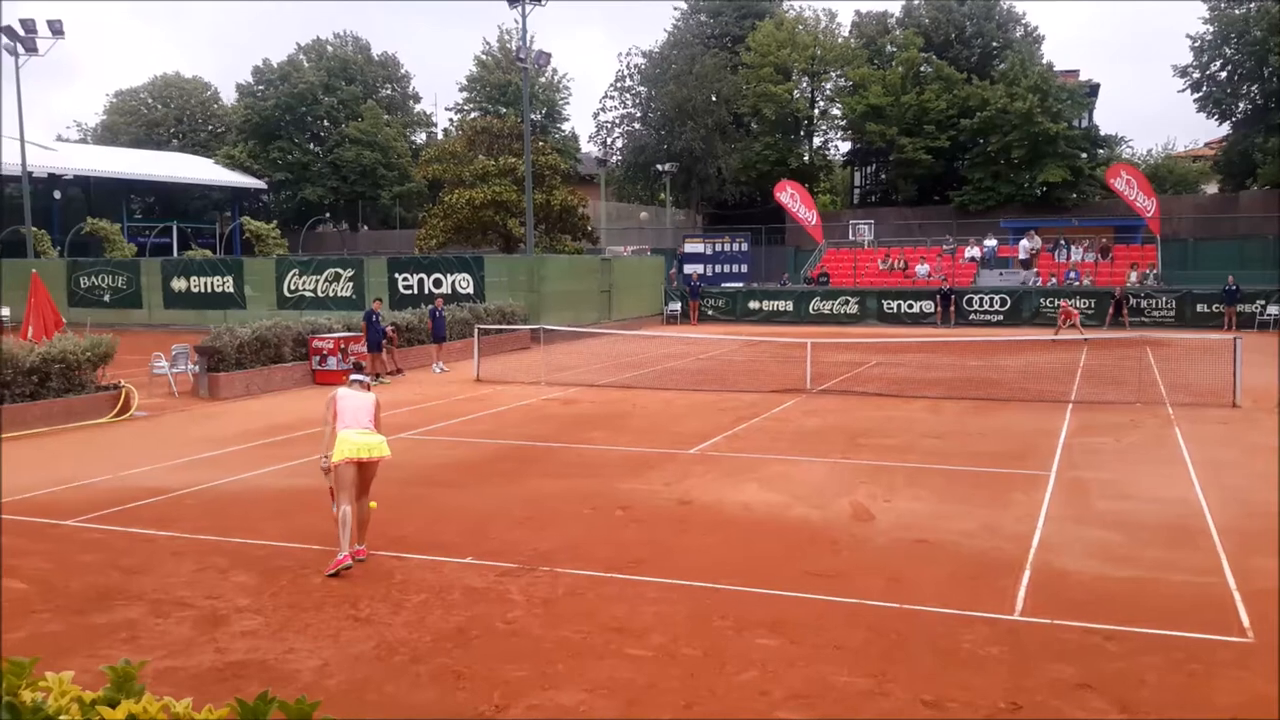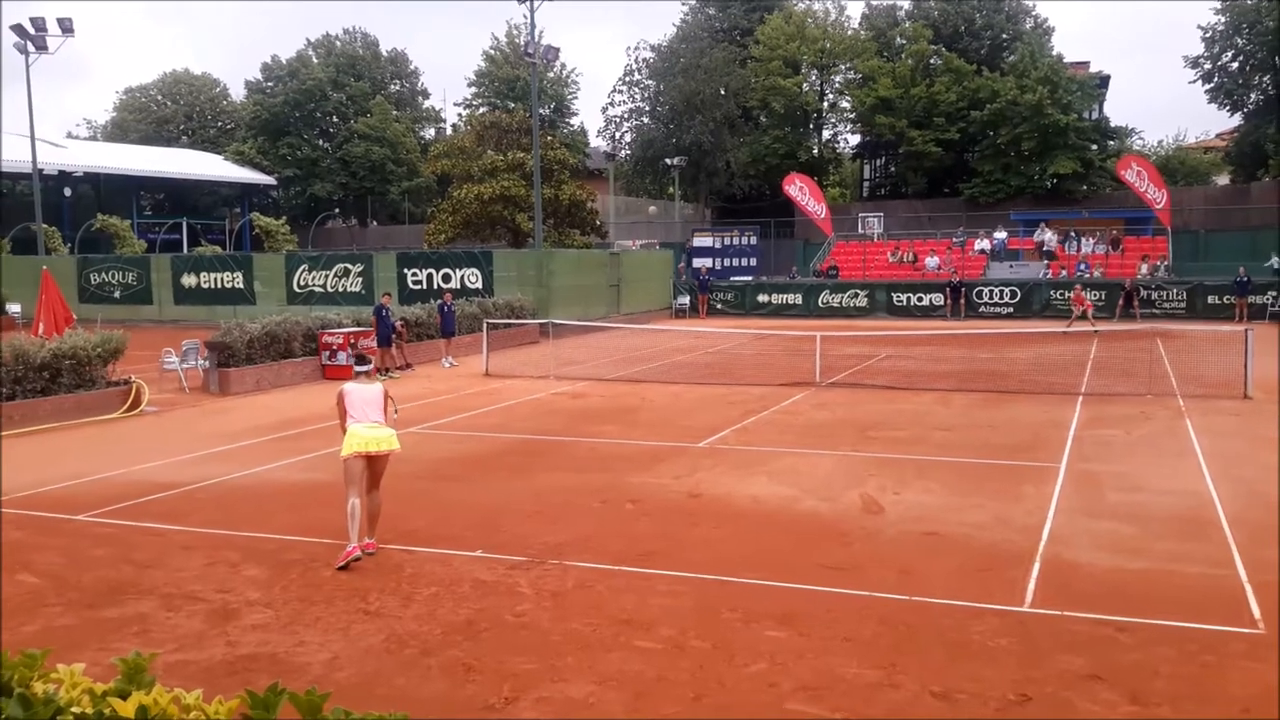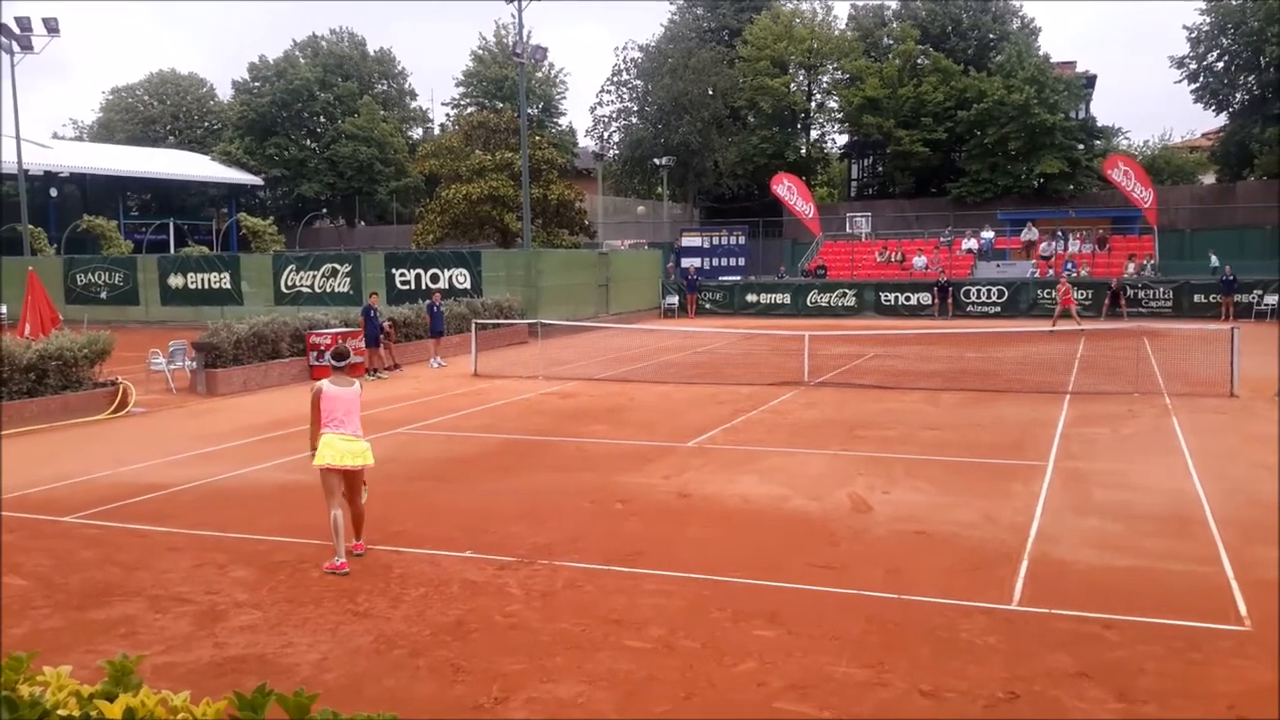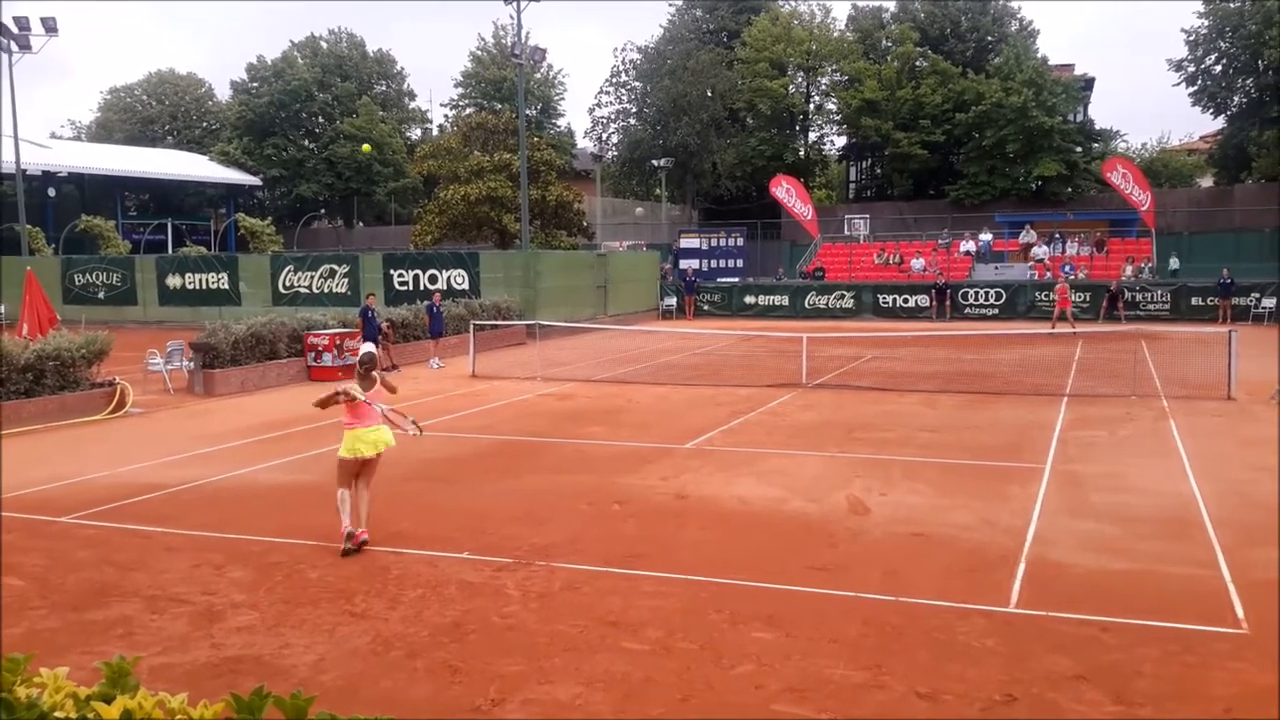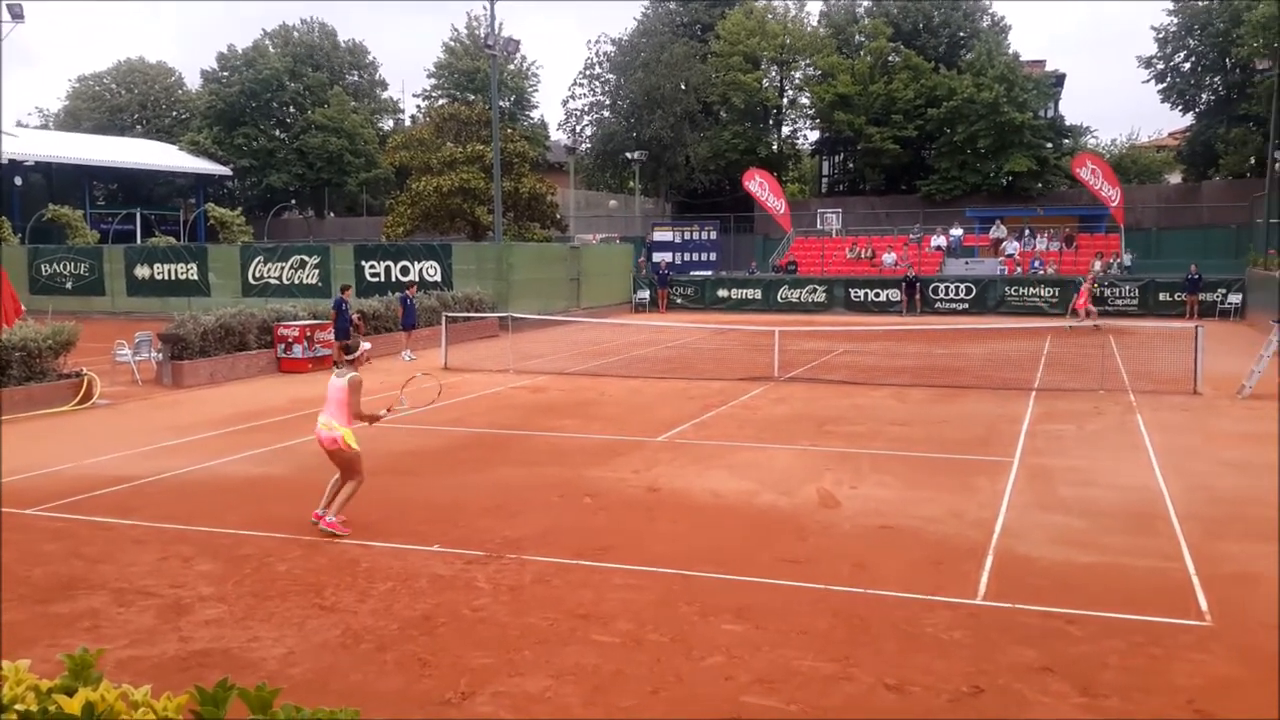
dt=1s
person 1, frame 1
left shoulder: (336, 394)
right shoulder: (373, 398)
left elbow: (328, 425)
left wrist: (325, 456)
left hip: (347, 442)
right hip: (373, 442)
left knee: (344, 500)
right knee: (362, 497)
left ankle: (344, 554)
right ankle: (360, 548)
person 1, frame 2
left shoulder: (344, 389)
right shoulder: (381, 388)
left elbow: (343, 425)
left hip: (357, 436)
right hip: (382, 435)
left knee: (354, 494)
right knee: (373, 490)
left ankle: (353, 545)
right ankle: (370, 541)
person 1, frame 3
left shoulder: (320, 388)
right shoulder: (357, 386)
left elbow: (315, 424)
left wrist: (314, 449)
left hip: (331, 447)
right hip: (356, 446)
left knee: (335, 504)
right knee: (355, 499)
left ankle: (340, 560)
right ankle: (359, 543)
person 1, frame 4
left shoulder: (350, 390)
right shoulder: (378, 379)
left elbow: (319, 404)
right elbow: (393, 390)
left wrist: (337, 393)
left hip: (355, 439)
right hip: (376, 436)
left knee: (343, 487)
right knee: (362, 487)
left ankle: (347, 527)
right ankle: (362, 530)
person 1, frame 5
left shoulder: (335, 375)
right shoulder: (354, 378)
right elbow: (356, 413)
left wrist: (364, 416)
right wrist: (374, 417)
left hip: (322, 430)
right hip: (338, 434)
left knee: (345, 474)
right knee: (356, 477)
left ankle: (321, 512)
right ankle: (330, 518)
